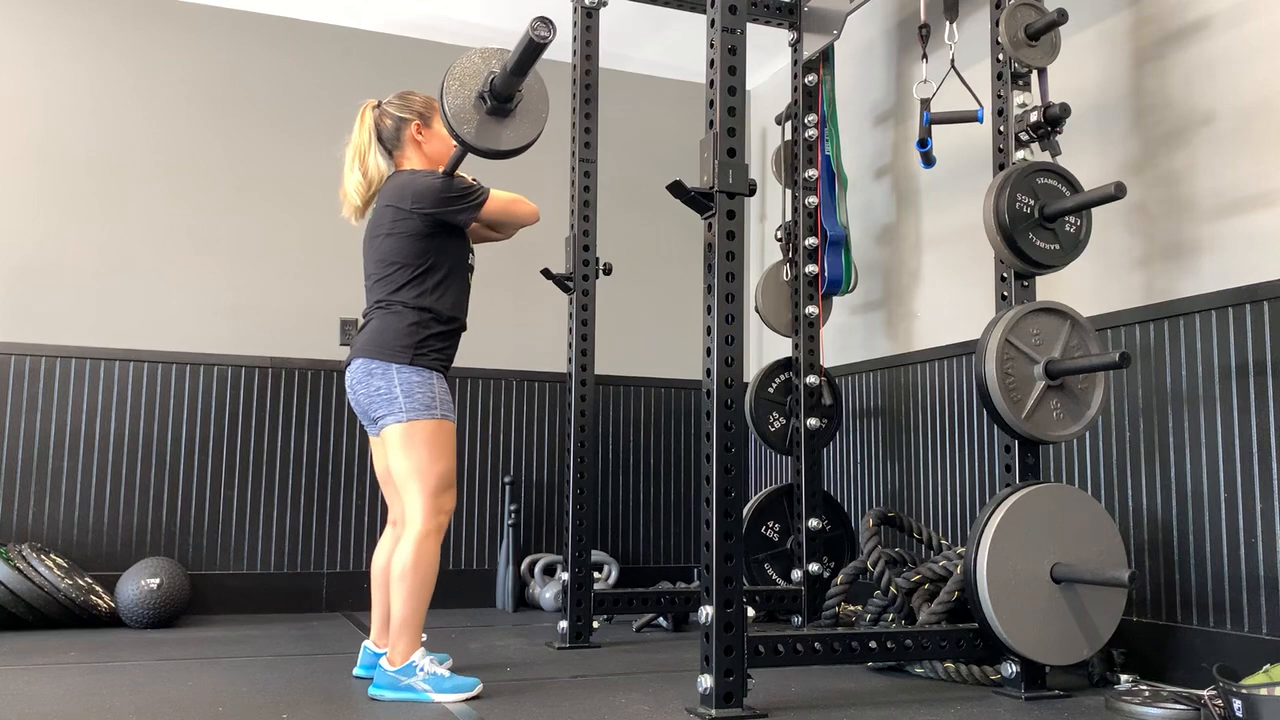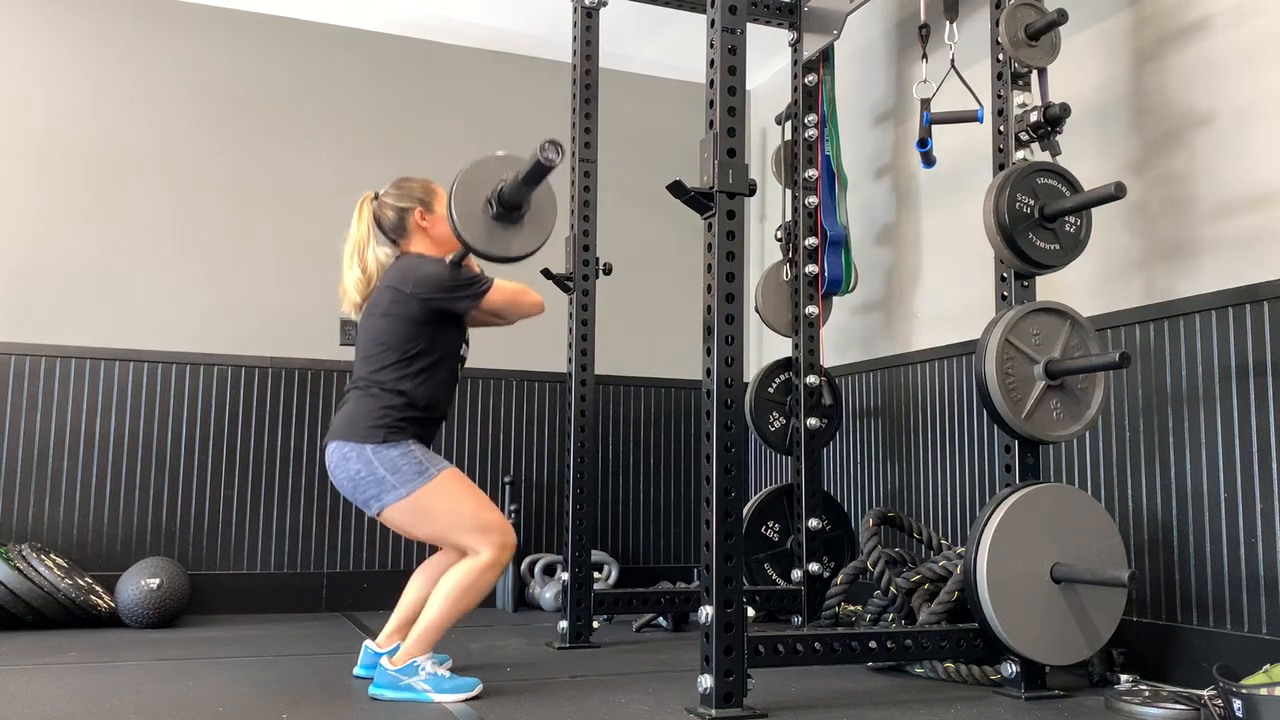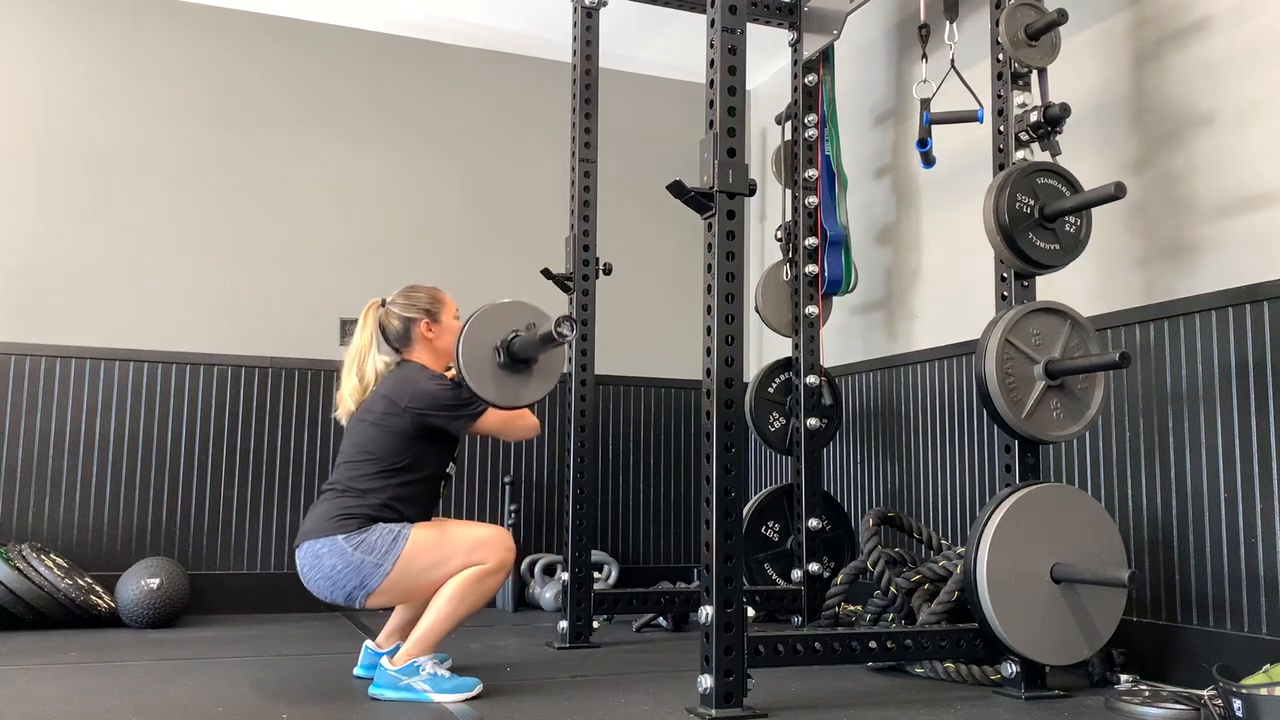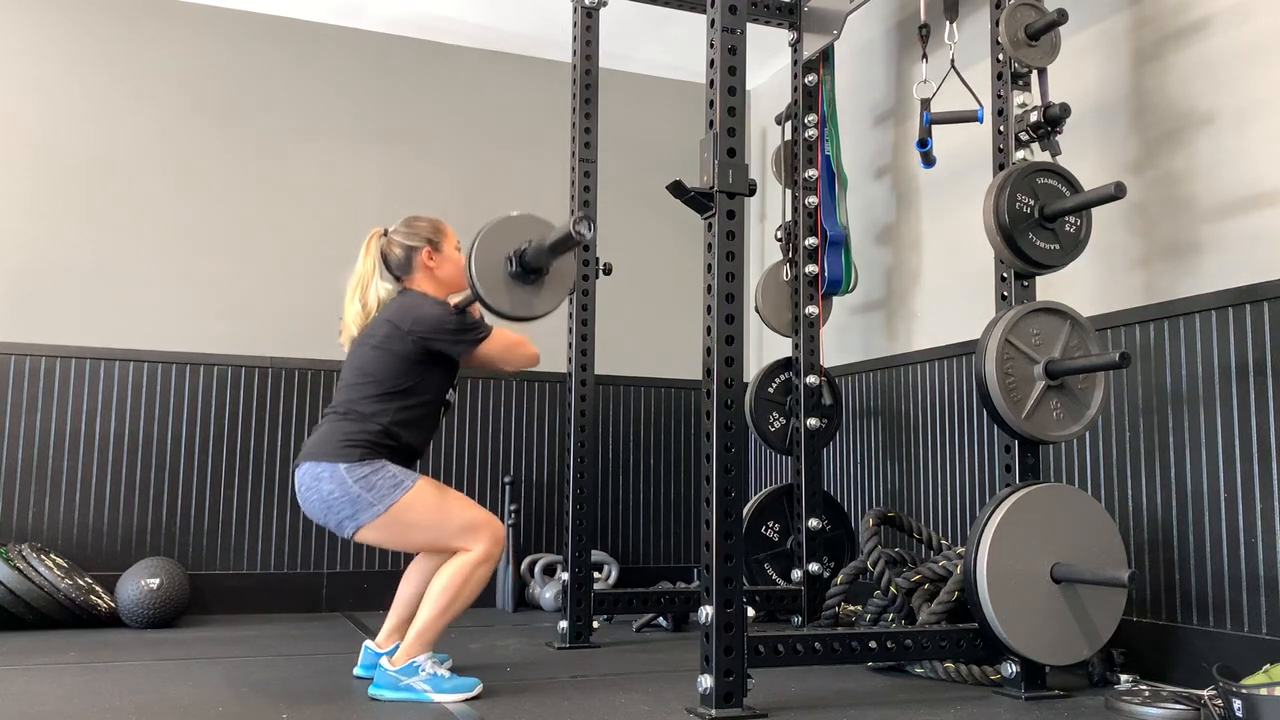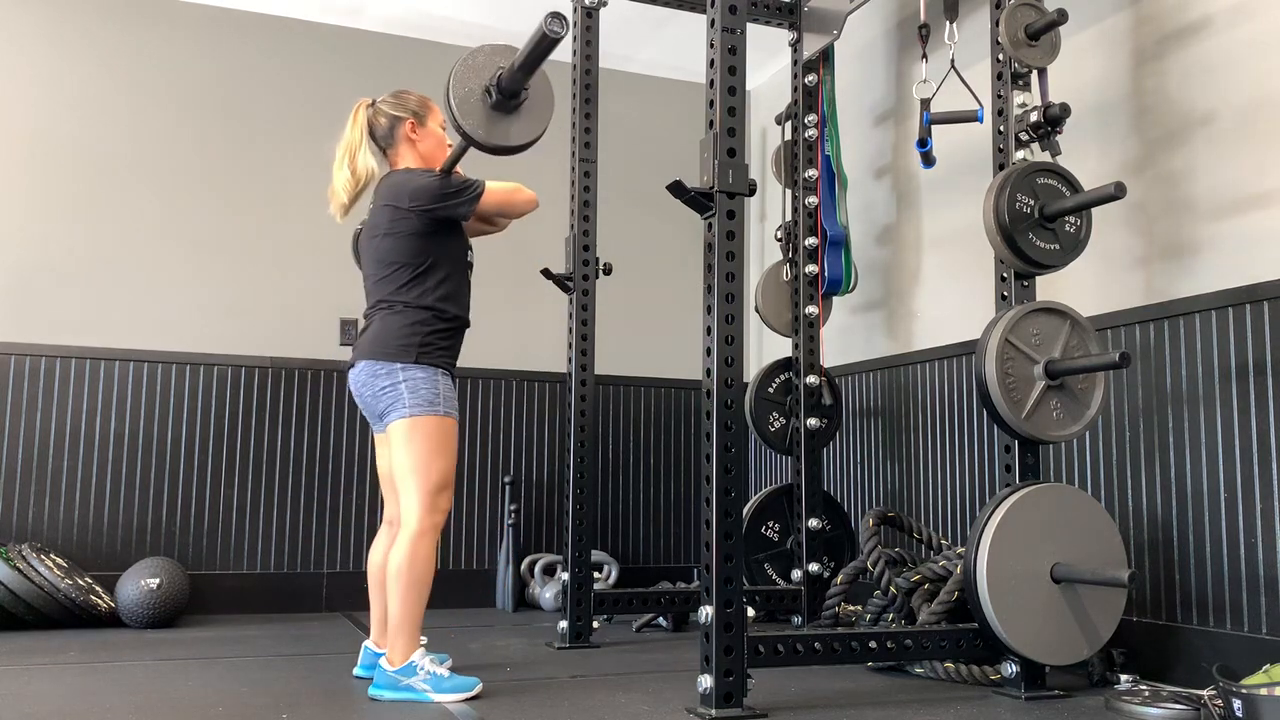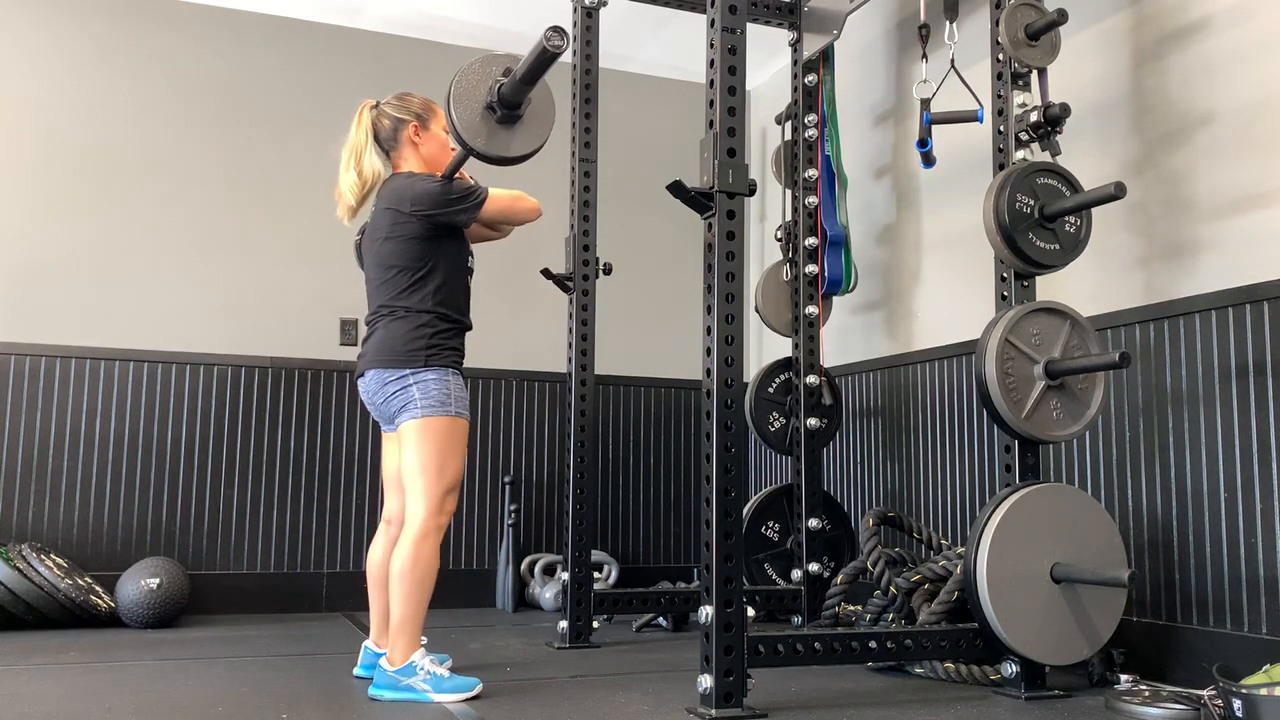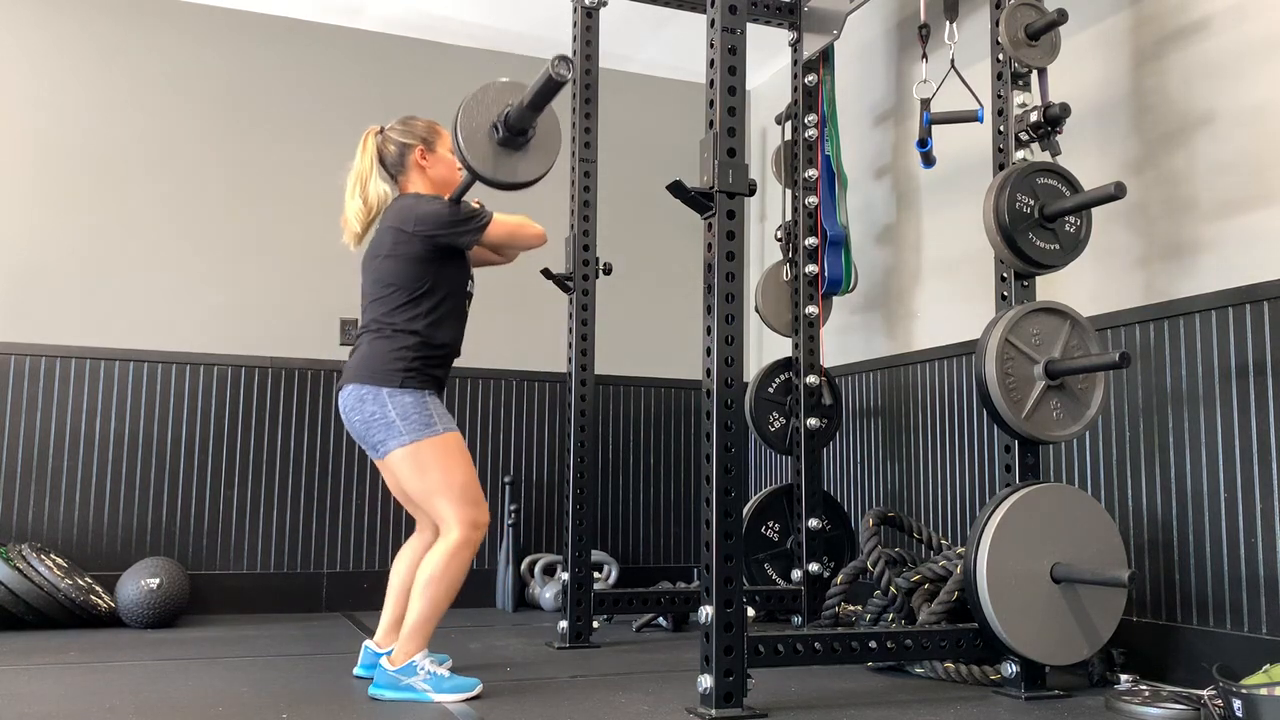
dt=0.7s
person 1, frame 1
left shoulder: (396, 198)
right shoulder: (427, 189)
left elbow: (490, 229)
right elbow: (526, 213)
left wrist: (470, 205)
right wrist: (475, 195)
left hip: (378, 369)
right hip: (403, 367)
left knee: (406, 519)
right knee: (429, 515)
left ankle: (380, 647)
right ankle: (402, 666)
person 1, frame 2
left shoulder: (406, 278)
right shoulder: (429, 275)
left elbow: (499, 310)
right elbow: (529, 303)
left wrist: (473, 279)
right wrist: (479, 275)
left hip: (362, 448)
right hip: (377, 448)
left knee: (472, 541)
right knee: (494, 541)
left ankle: (385, 647)
right ankle: (405, 666)
person 1, frame 3
left shoulder: (404, 383)
right shoulder: (425, 390)
right elbow: (525, 426)
left wrist: (469, 383)
left hip: (334, 548)
right hip: (345, 550)
left knee: (464, 551)
right knee: (496, 549)
left ankle: (385, 648)
right ankle: (405, 666)
person 1, frame 4
left shoulder: (407, 315)
right shoulder: (428, 315)
left elbow: (490, 359)
right elbow: (524, 355)
left wrist: (469, 320)
right wrist: (476, 320)
left hip: (332, 472)
right hip: (348, 472)
left knee: (457, 539)
right knee: (485, 537)
left ankle: (384, 648)
right ankle: (404, 667)
person 1, frame 5
left shoulder: (398, 197)
right shoulder: (422, 187)
left elbow: (494, 220)
right elbow: (523, 201)
left wrist: (463, 193)
right wrist: (470, 186)
left hip: (383, 367)
right hip: (408, 366)
left knee: (401, 517)
right knee: (424, 515)
left ankle: (380, 647)
right ankle: (401, 665)
person 1, frame 6
left shoulder: (397, 201)
right shoulder: (424, 192)
left elbow: (487, 228)
right elbow: (526, 209)
left wrist: (470, 202)
right wrist: (475, 194)
left hip: (389, 370)
right hip: (421, 368)
left knee: (400, 518)
right knee: (428, 517)
left ankle: (381, 648)
right ankle: (402, 667)
person 1, frame 7
left shoulder: (406, 222)
right shoulder: (428, 214)
left elbow: (498, 253)
right elbow: (531, 235)
left wrist: (472, 221)
right wrist: (480, 218)
left hip: (374, 392)
right hip: (395, 392)
left knee: (437, 527)
right knee: (466, 524)
left ankle: (383, 647)
right ankle: (403, 665)
